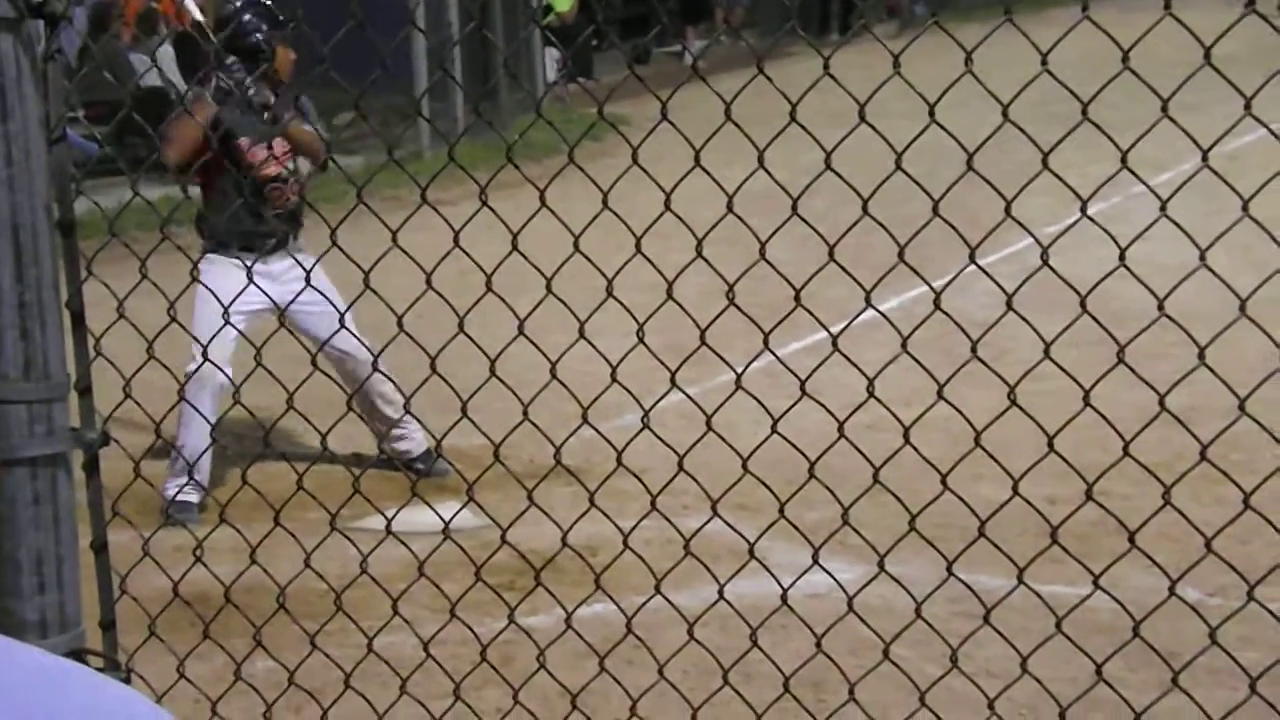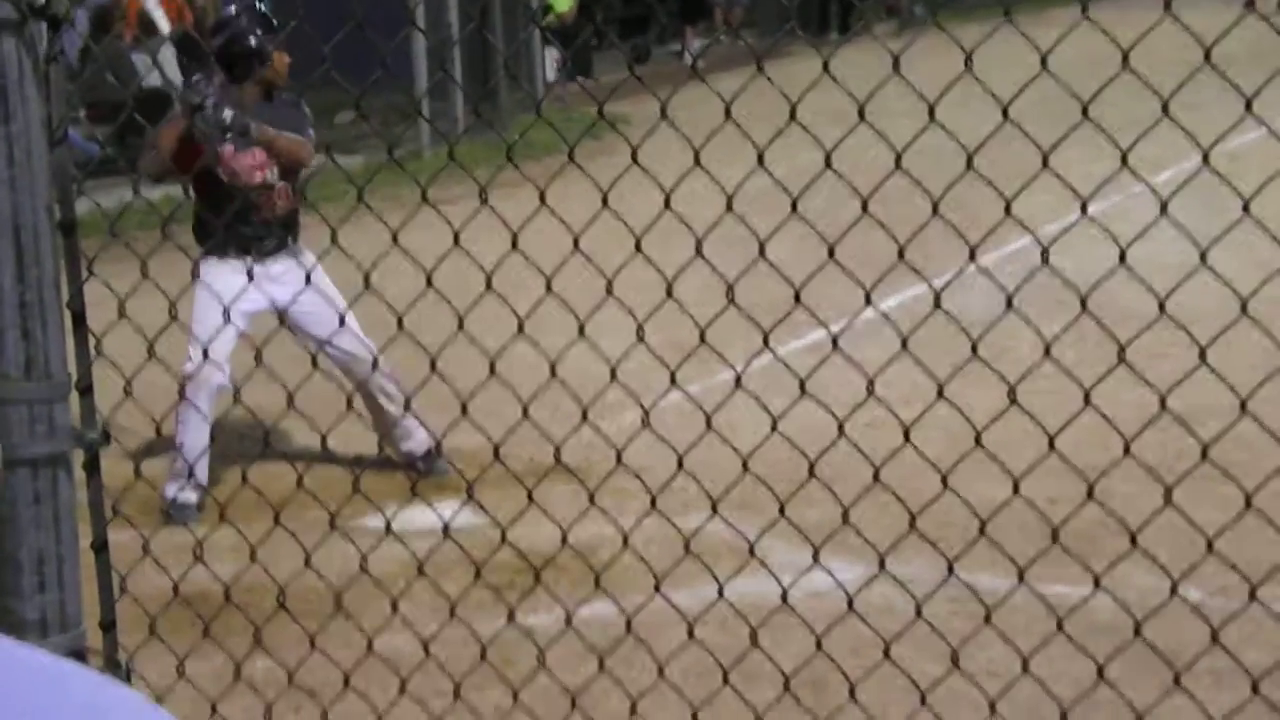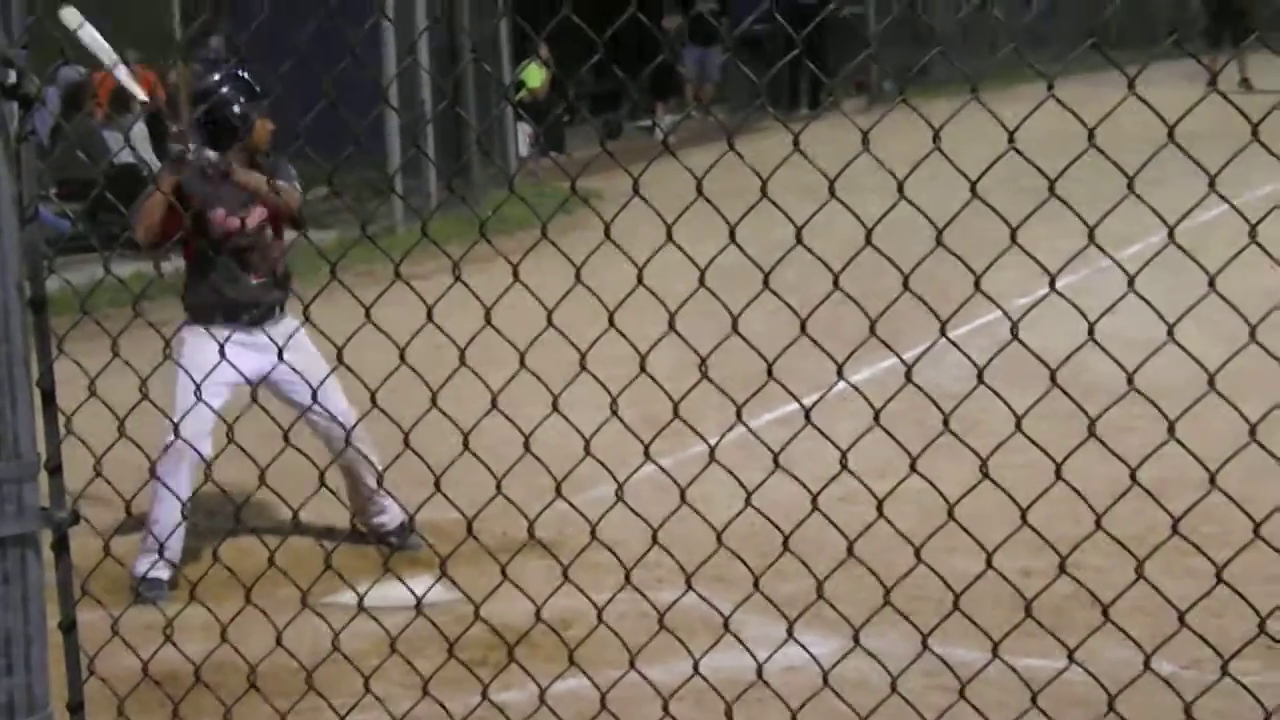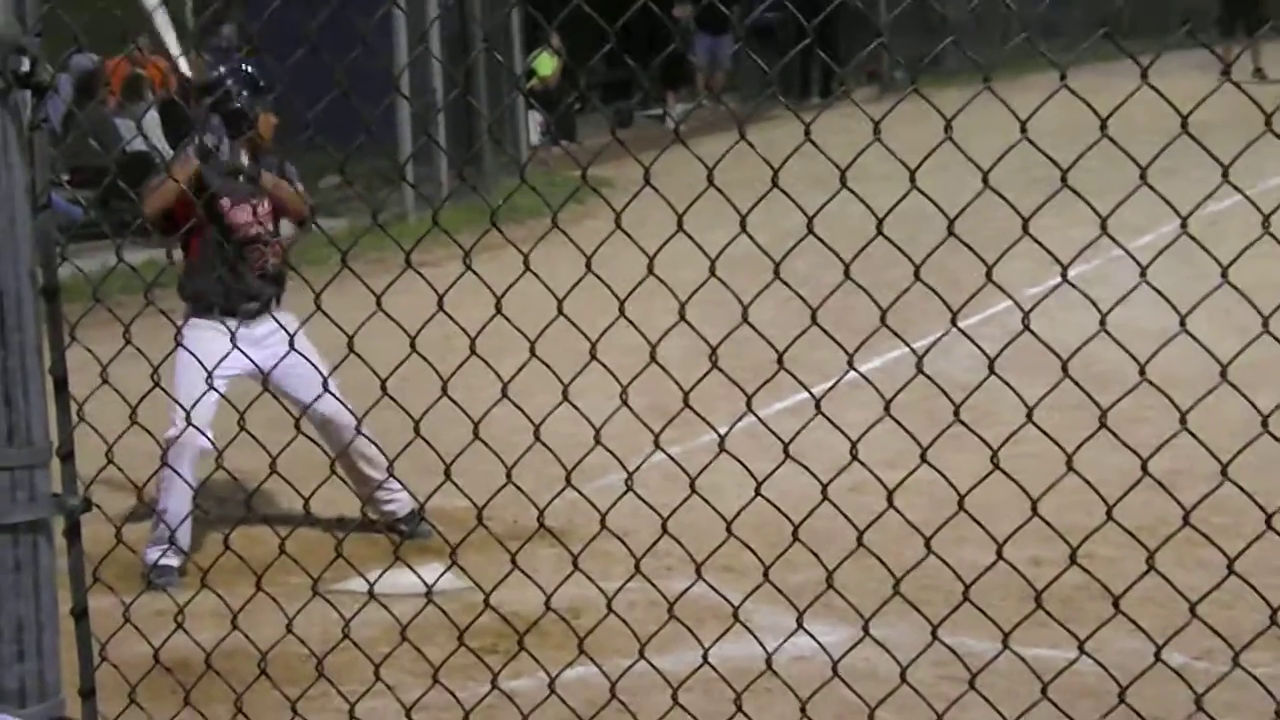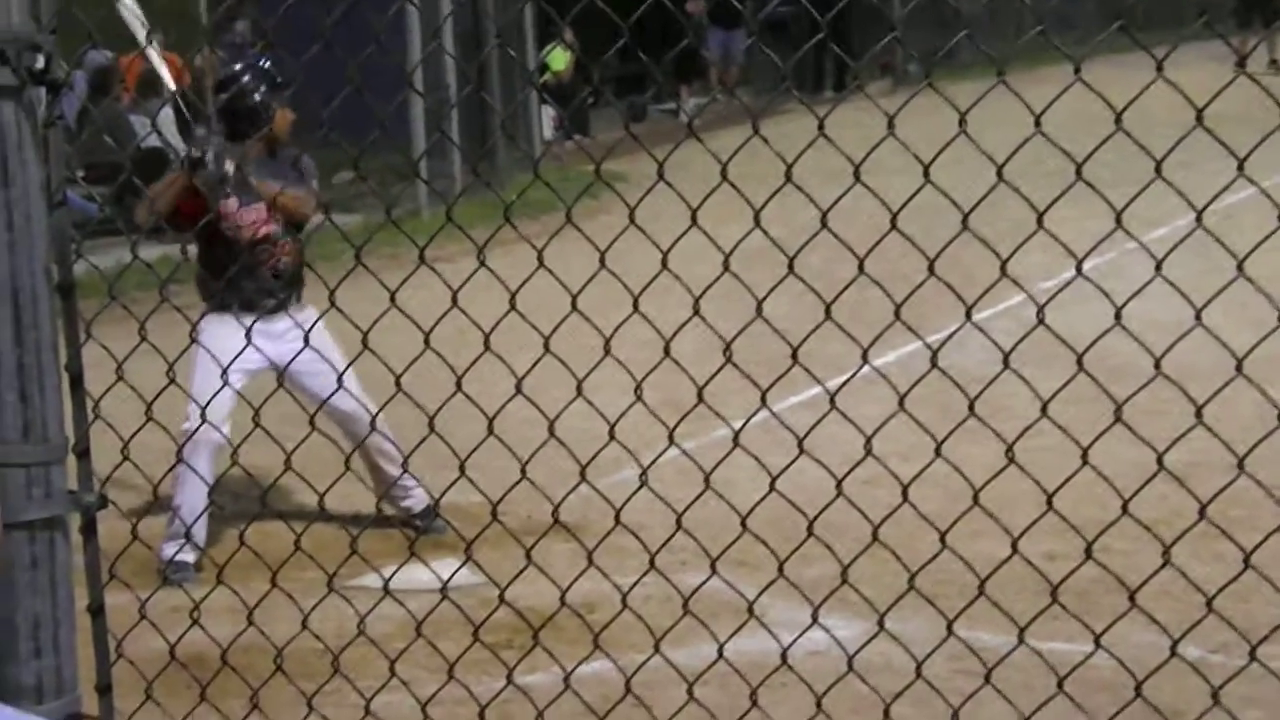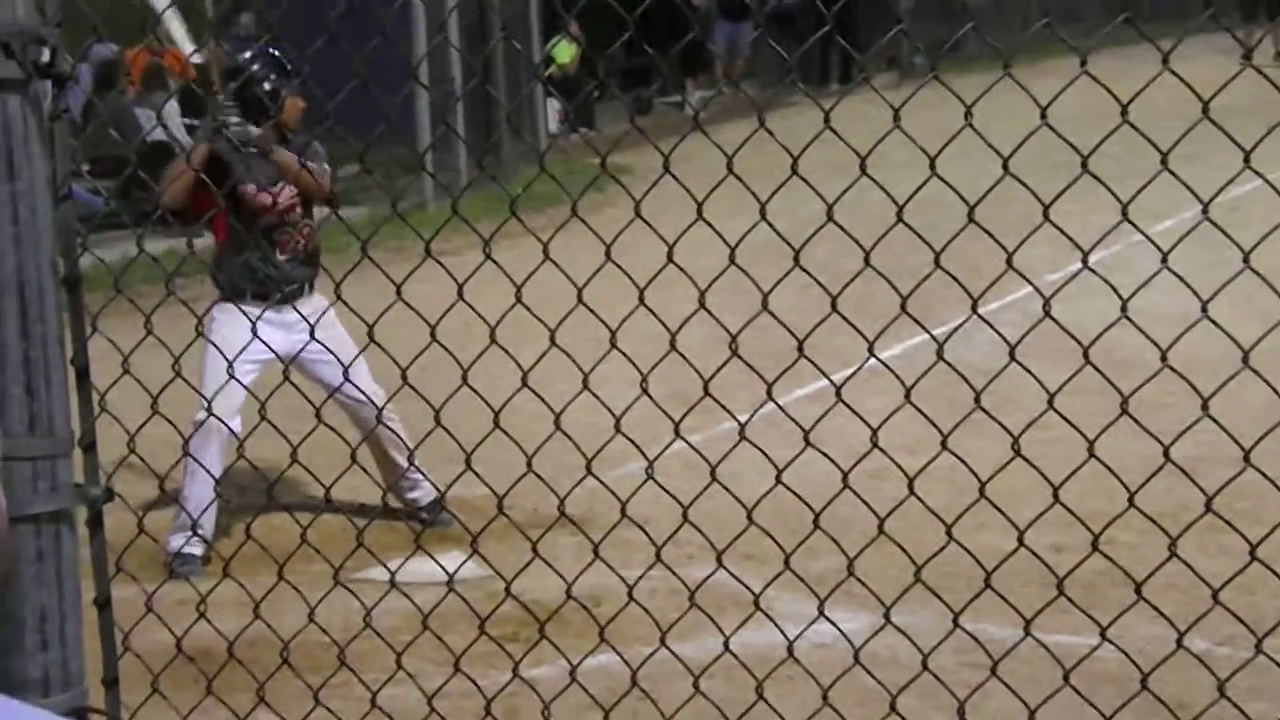
dt=0.2s
person 1, frame 1
left shoulder: (294, 104)
right shoulder: (215, 108)
left elbow: (318, 151)
right elbow: (172, 155)
left wrist: (274, 109)
right wrist: (213, 94)
left hip: (291, 259)
right hip: (229, 264)
left knee: (355, 354)
right knee: (207, 368)
left ankle: (407, 445)
right ankle: (185, 483)
person 1, frame 2
left shoulder: (289, 107)
right shoulder: (200, 114)
left elbow: (302, 156)
right elbow: (152, 166)
left wrist: (248, 126)
right wrist: (188, 111)
left hip: (290, 261)
right hip: (227, 268)
left knee: (357, 352)
right knee: (202, 371)
left ankle: (413, 443)
right ankle: (183, 484)
person 1, frame 3
left shoulder: (274, 171)
right shoulder: (192, 179)
left elbow: (291, 205)
right elbow: (143, 234)
left wrist: (227, 171)
right wrist: (174, 168)
left hip: (276, 330)
right hip: (211, 337)
left knee: (342, 423)
right knee: (185, 442)
left ankle: (383, 517)
right ankle: (156, 560)
person 1, frame 4
left shoulder: (273, 169)
right shoulder: (198, 170)
left elbow: (301, 209)
right elbow: (149, 209)
left wrist: (252, 172)
right wrist: (196, 153)
left hip: (273, 323)
right hip: (211, 329)
left knee: (337, 417)
right knee: (186, 435)
left ankle: (395, 507)
right ankle: (166, 547)
person 1, frame 5
left shoulder: (294, 164)
right shoulder: (206, 172)
left elbow: (306, 210)
right elbow: (144, 216)
left wrist: (246, 178)
right wrist: (188, 169)
left hip: (293, 318)
right hip: (228, 324)
left knee: (357, 411)
right knee: (203, 430)
left ankle: (412, 502)
right ankle: (180, 544)
person 1, frame 6
left shoulder: (304, 150)
right shoulder: (222, 157)
left elbow: (321, 189)
right elbow: (168, 198)
left wrist: (264, 146)
right wrist: (206, 138)
left hip: (305, 308)
right hip: (241, 315)
left knee: (368, 402)
right knee: (214, 420)
left ankle: (420, 494)
right ankle: (189, 536)
